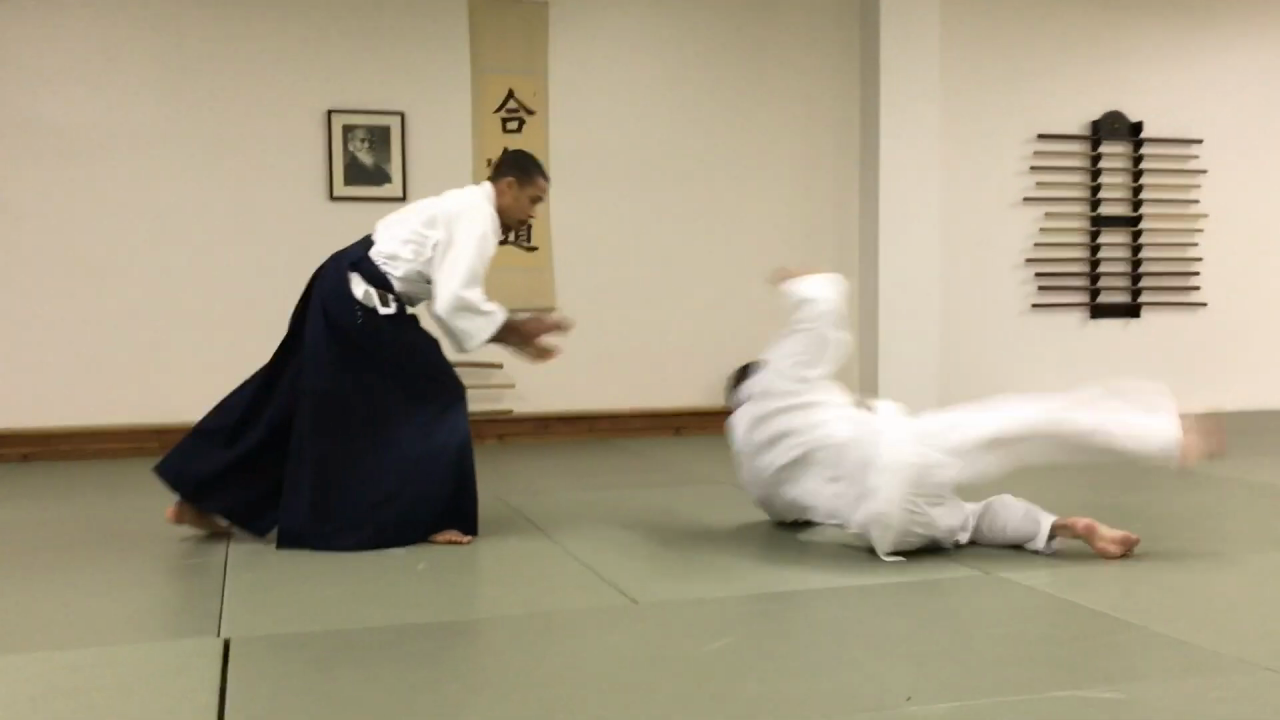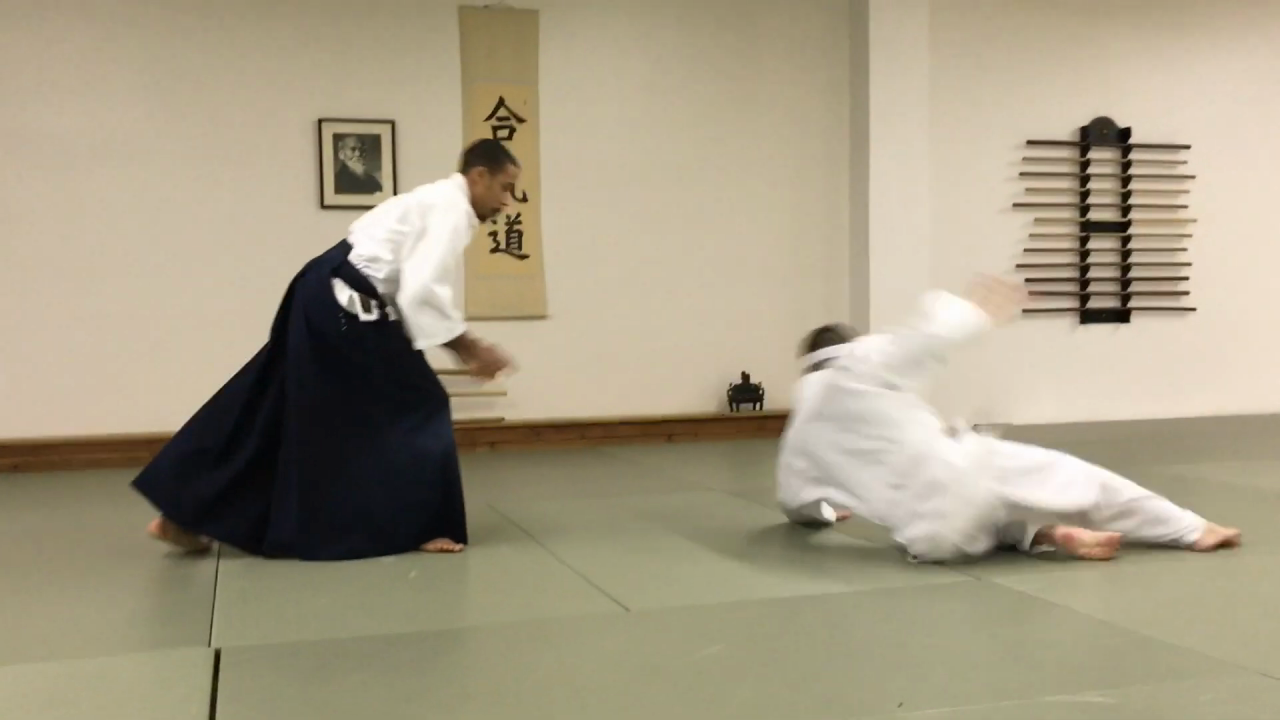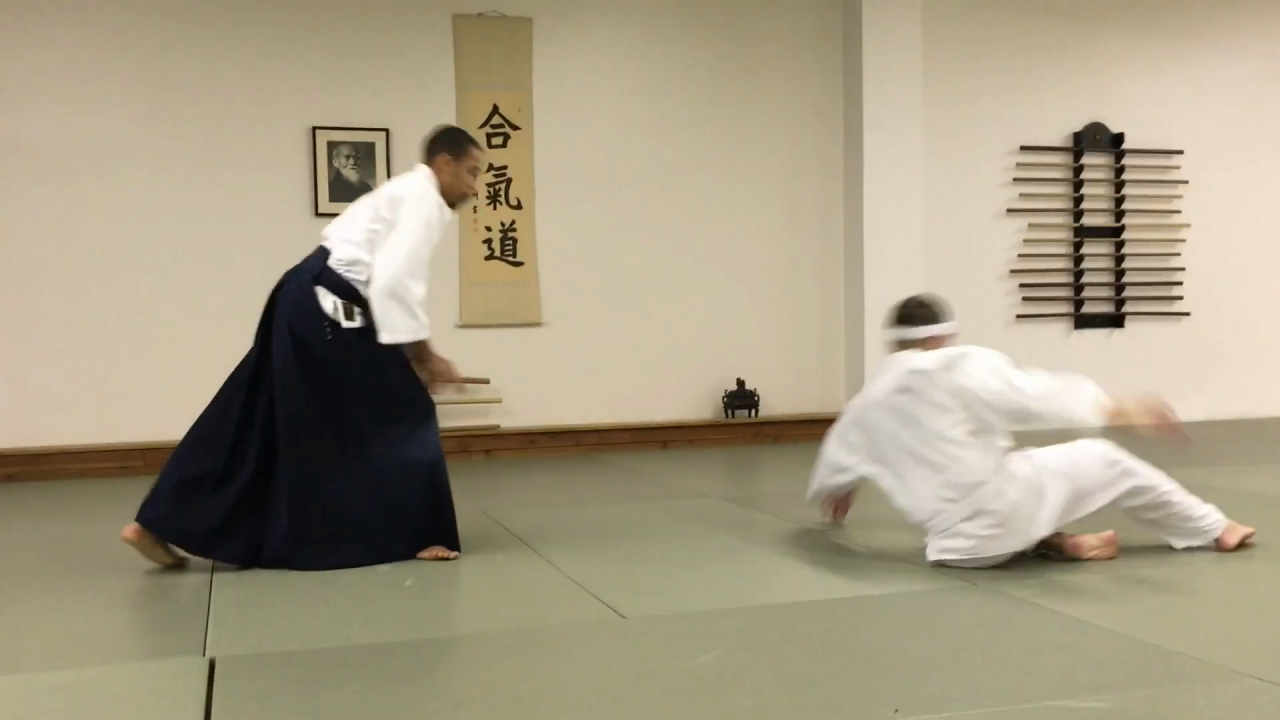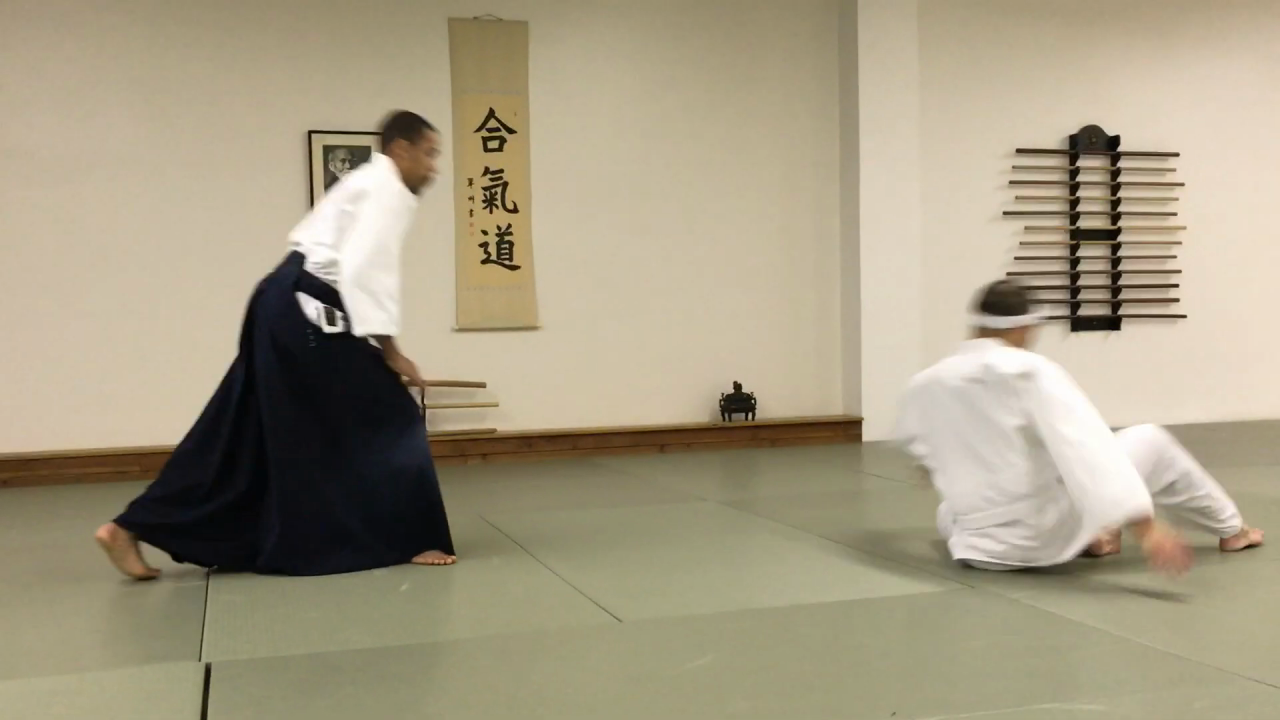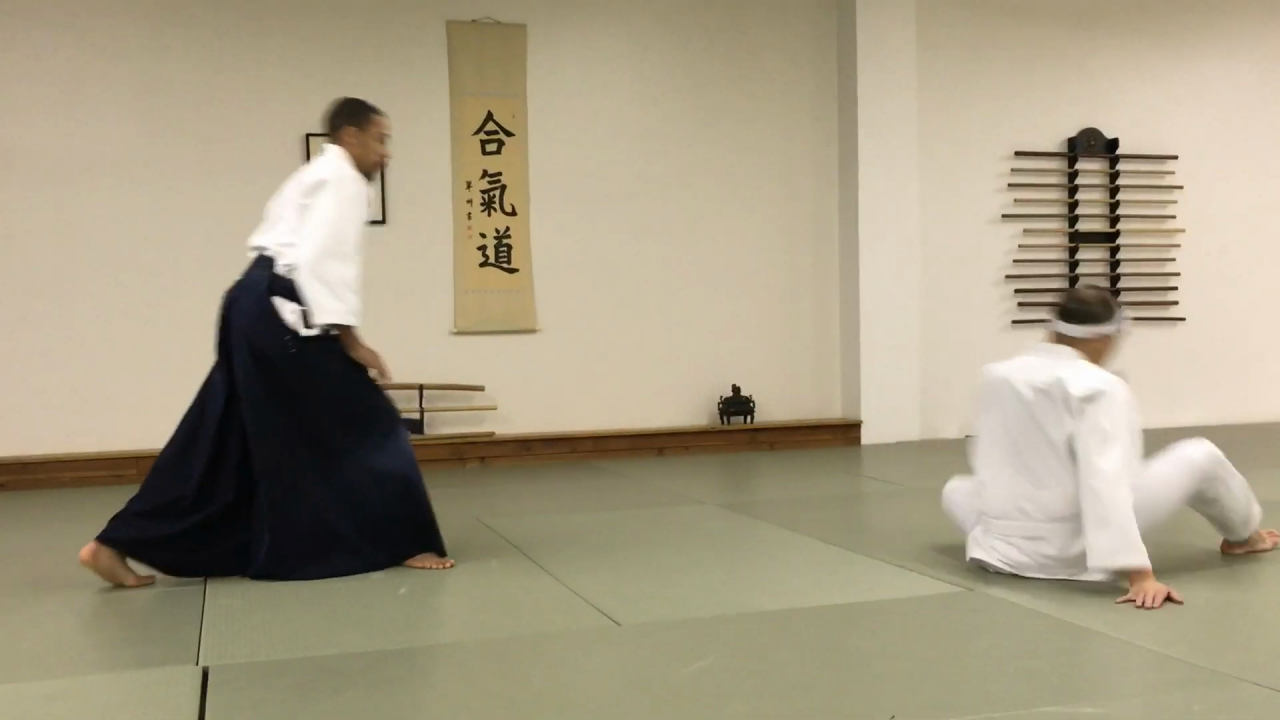
dt=0.1s
person 1, frame 1
left shoulder: (467, 209)
right shoulder: (477, 217)
left elbow: (454, 300)
right elbow: (453, 302)
left wrist: (514, 331)
right wrist: (515, 328)
left hip: (344, 290)
right hip: (360, 298)
left knee: (292, 396)
right knee: (432, 398)
left ankle: (197, 497)
right ankle: (426, 520)
person 1, frame 2
left shoulder: (436, 202)
right shoulder: (453, 209)
left elbow: (414, 286)
right elbow: (422, 292)
left wrist: (462, 345)
right wrist: (466, 346)
left hip: (322, 294)
right hip: (341, 302)
left knee: (272, 405)
right knee: (416, 406)
left ankle: (179, 513)
right ankle: (423, 527)
person 1, frame 3
left shoulder: (407, 194)
right shoulder: (422, 202)
right elbow: (393, 284)
left wrist: (416, 352)
right wrist: (421, 355)
left hip: (303, 300)
right hip: (324, 309)
left knee: (255, 417)
right knee: (401, 413)
left ankle: (157, 525)
right ankle: (417, 535)
person 1, frame 4
left shoulder: (365, 185)
right shoulder: (388, 192)
right elbow: (364, 270)
left wrist: (373, 341)
right wrist: (387, 349)
left hip: (279, 304)
right hip: (306, 313)
left knee: (241, 432)
right knee: (388, 420)
left ankle: (130, 530)
right ankle: (414, 540)
person 1, frame 5
left shoulder: (313, 177)
right shoulder: (341, 181)
right elbow: (318, 260)
left wrist: (333, 335)
right wrist: (349, 339)
left hip: (252, 306)
right hip: (280, 313)
left knee: (222, 438)
right knee: (364, 425)
left ankle: (114, 546)
right ankle: (406, 544)
person 2, frame 1
left shoulder: (751, 452)
right shoulder: (780, 385)
left elbow: (784, 509)
right elbow: (822, 314)
right wrist: (809, 285)
left hip: (892, 525)
left knee: (963, 516)
right knee: (1033, 420)
left ankle: (1064, 528)
right ankle: (1170, 435)
person 2, frame 2
left shoulder: (798, 440)
right shoulder: (860, 364)
left elbow: (797, 501)
right elbow: (932, 329)
left wrist: (825, 509)
right wrist: (977, 306)
left hip: (932, 537)
right hip: (963, 478)
right knee: (1074, 477)
left ankle: (1048, 533)
right ankle: (1192, 530)
person 2, frame 3
left shoulder: (861, 413)
right shoulder: (956, 366)
left elbow: (830, 476)
right elbow: (1034, 395)
left wrist: (837, 494)
right wrist: (1118, 410)
left hip: (964, 545)
right hip: (1014, 499)
right knee: (1106, 461)
left ankle: (1054, 541)
right ankle: (1213, 529)
person 2, frame 4
left shoulder: (923, 388)
right shoulder: (1032, 372)
left elbow: (913, 433)
right elbow: (1084, 446)
right wrist: (1144, 524)
left hip: (983, 547)
right hip: (1044, 532)
right ankle: (1230, 529)
person 2, frame 5
left shoulder: (998, 375)
right shoulder: (1103, 391)
right elbow: (1107, 485)
right wrist: (1141, 575)
right hip: (1066, 548)
left knee: (956, 492)
right ankle: (1245, 535)
